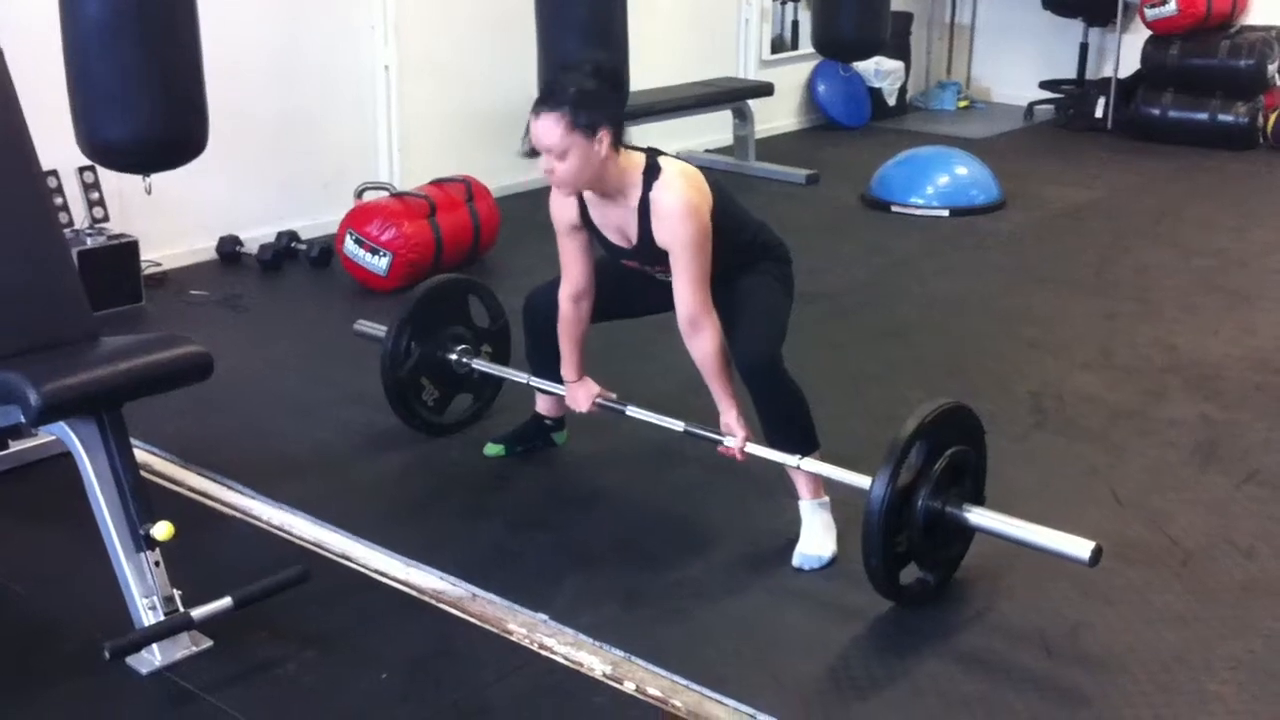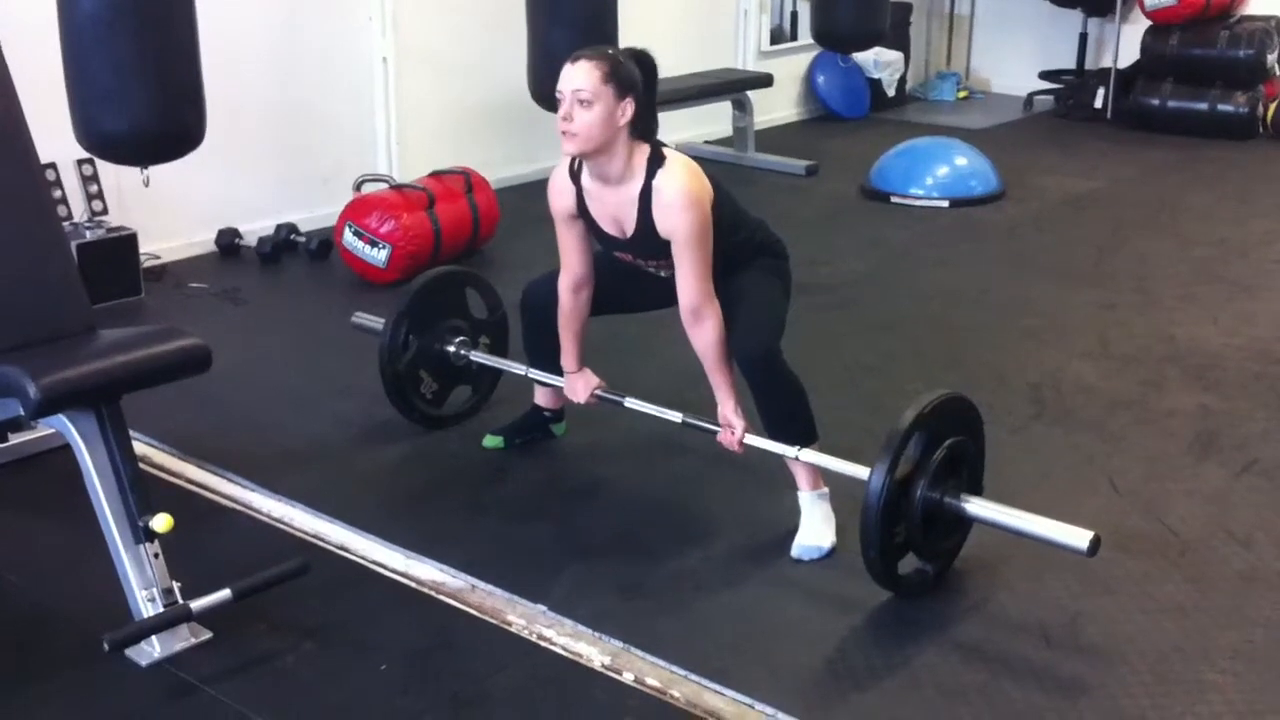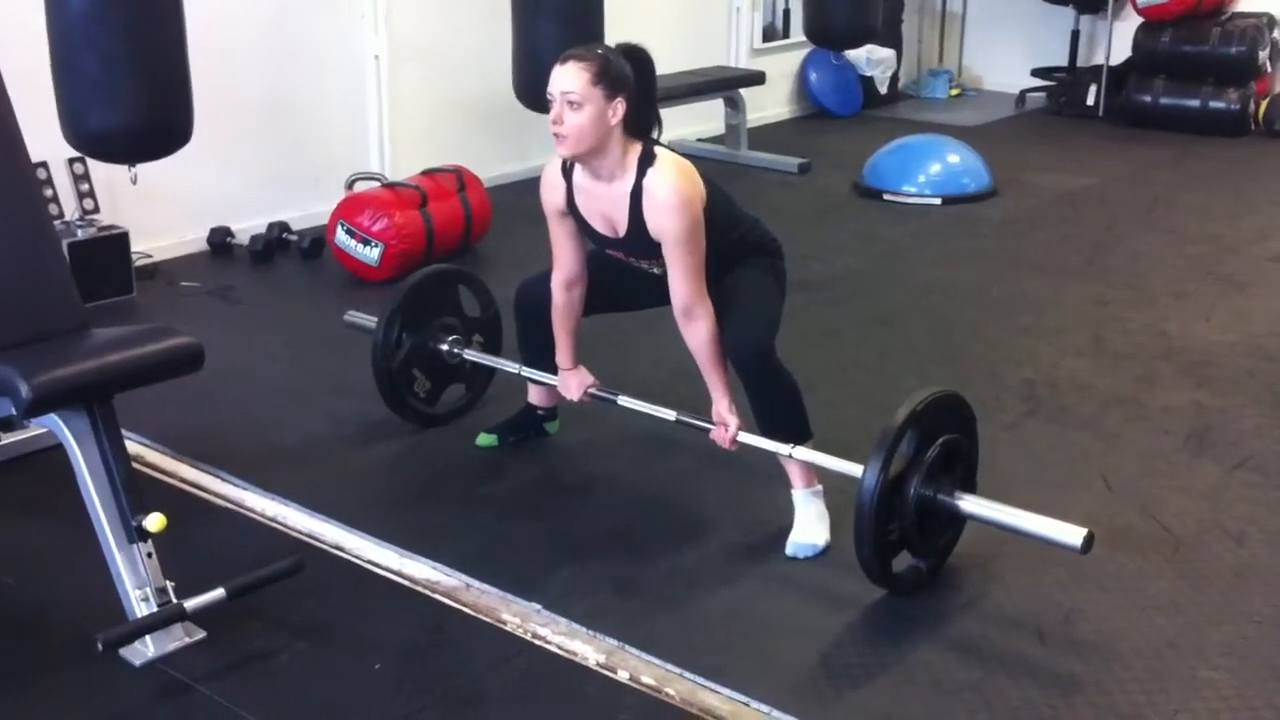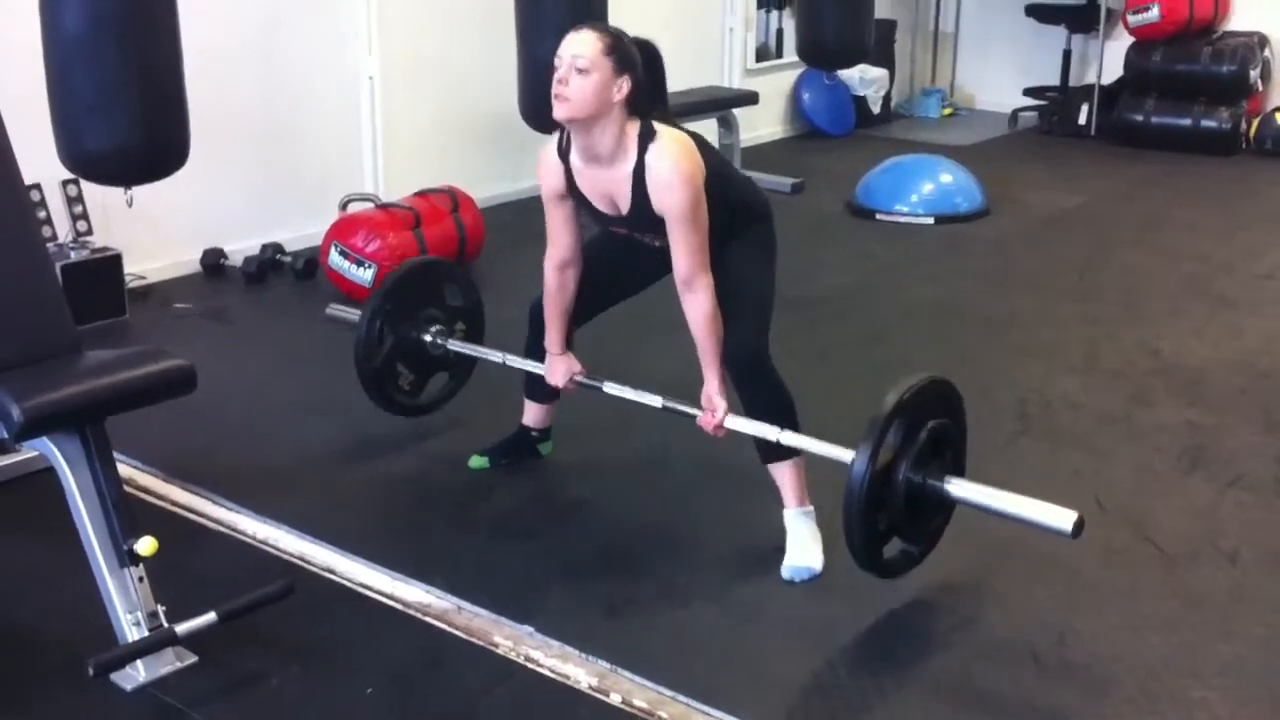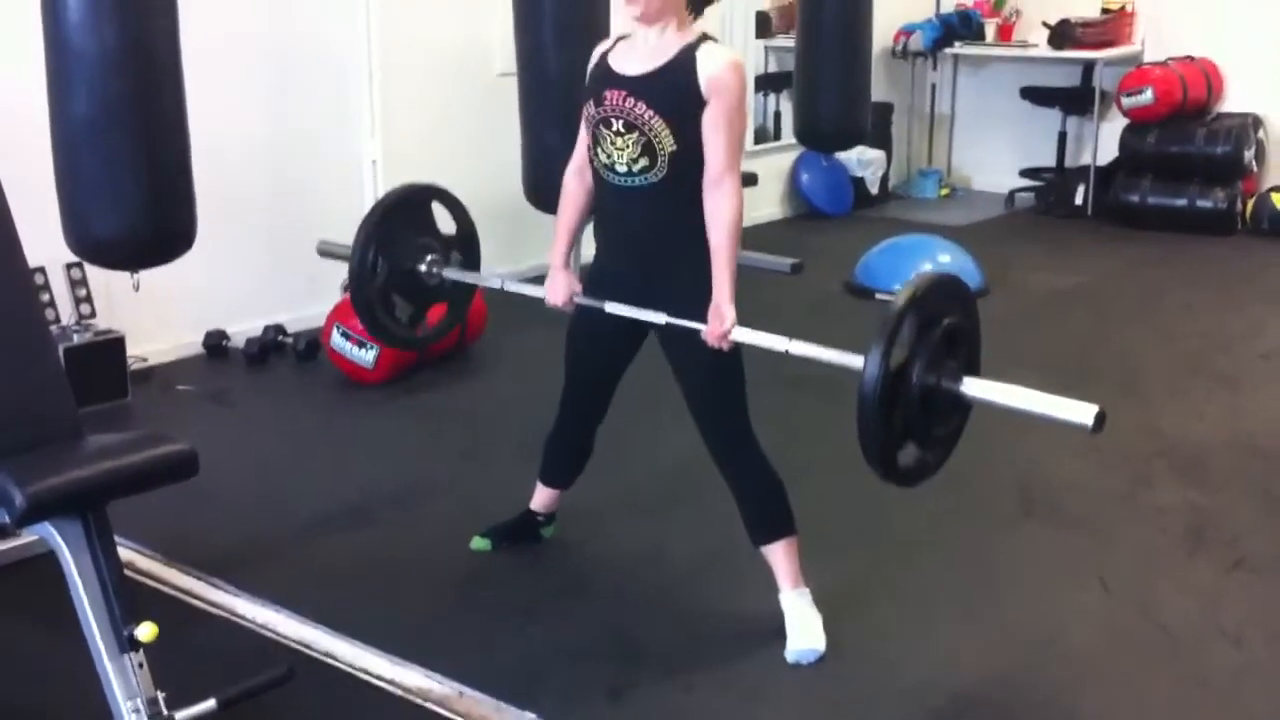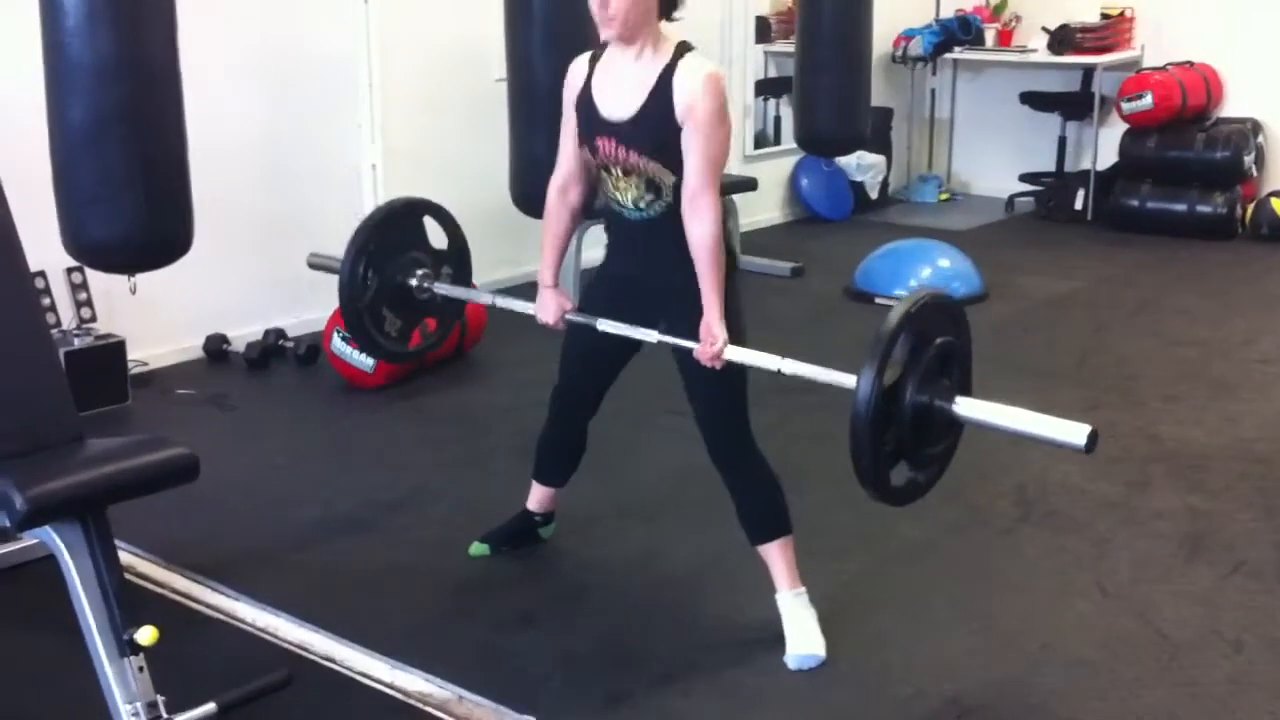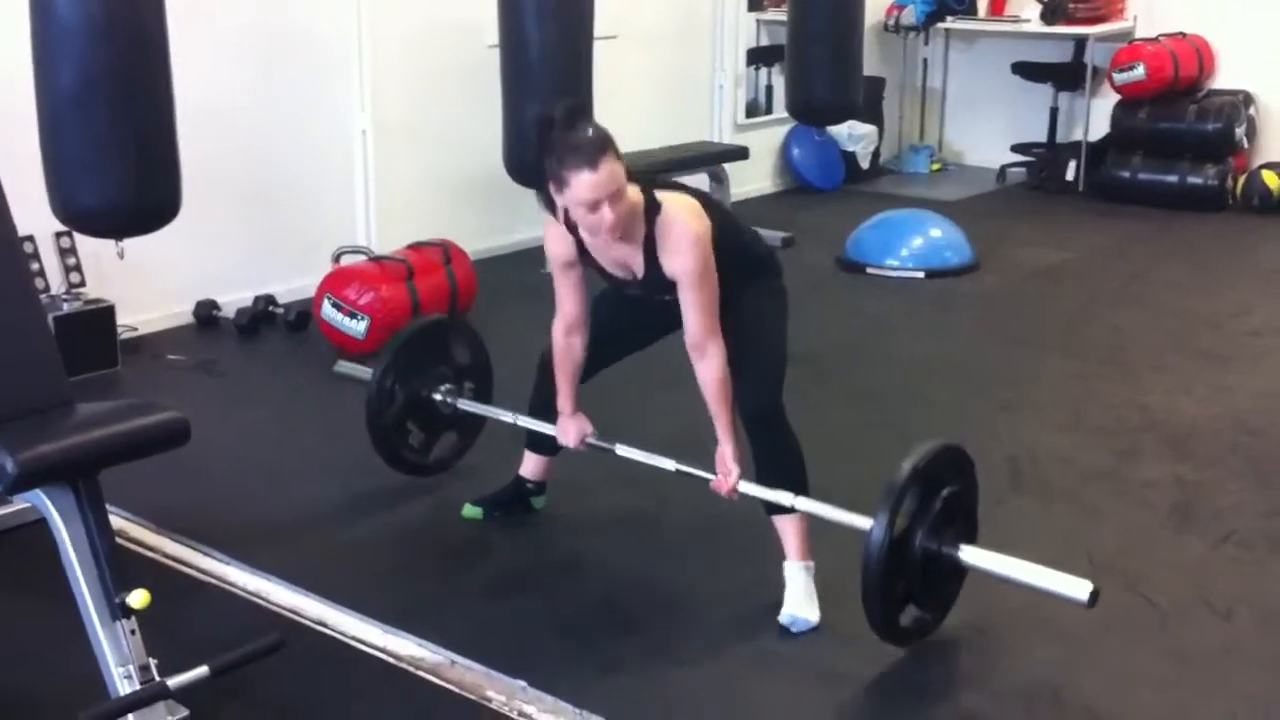
dt=0.7s
person 1, frame 1
left shoulder: (673, 198)
right shoulder: (568, 197)
left elbow: (695, 318)
right elbow: (575, 293)
left wrist: (729, 412)
right wrist: (573, 376)
left hip: (748, 270)
right hip: (655, 270)
left knee: (756, 359)
right knee: (542, 306)
left ankle: (815, 503)
right ankle: (547, 422)
person 1, frame 2
left shoulder: (675, 187)
right shoulder: (566, 181)
left elbow: (698, 309)
right elbow: (576, 283)
left wrist: (726, 403)
right wrist: (572, 368)
left hip: (745, 267)
right hip: (651, 267)
left knee: (754, 352)
right knee: (540, 298)
left ankle: (814, 494)
right ankle: (546, 414)
person 1, frame 3
left shoulder: (666, 187)
right shoulder: (558, 178)
left elbow: (691, 308)
right elbow: (568, 280)
left wrist: (721, 401)
right wrist: (567, 365)
left hip: (740, 266)
right hip: (646, 266)
left knee: (749, 349)
right knee: (533, 297)
left ankle: (808, 493)
right ankle: (539, 412)
person 1, frame 4
left shoulder: (667, 161)
right shoulder: (556, 159)
left elbow: (694, 283)
right elbow: (562, 263)
left wrist: (712, 385)
right wrist: (555, 349)
left hip: (735, 233)
right hip: (640, 236)
left knee: (743, 354)
right knee: (546, 312)
left ankle: (800, 516)
right ankle: (532, 434)
person 1, frame 5
left shoulder: (713, 65)
right shoulder: (605, 54)
left elbow: (721, 183)
right elbow: (582, 164)
left wrist: (723, 295)
right wrist: (559, 261)
left hip: (685, 275)
right hip: (612, 270)
left knee: (727, 433)
right knee: (578, 403)
left ankle: (796, 596)
right ankle: (537, 517)
person 1, frame 6
left shoulder: (693, 78)
right shoulder: (583, 72)
left elbow: (701, 202)
right elbow: (566, 183)
left wrist: (714, 313)
right wrist: (547, 281)
left hip: (688, 279)
right hip: (621, 271)
left knee: (727, 436)
right knee: (570, 400)
left ankle: (793, 599)
right ankle: (535, 517)
person 1, frame 7
left shoulder: (679, 227)
right shoulder: (561, 233)
left elbow: (705, 346)
right elbow: (570, 328)
left wrist: (726, 445)
right wrist: (567, 411)
left hip: (745, 287)
right hip: (652, 293)
left knee: (759, 405)
right knee: (556, 364)
left ankle: (798, 569)
right ankle: (528, 487)
